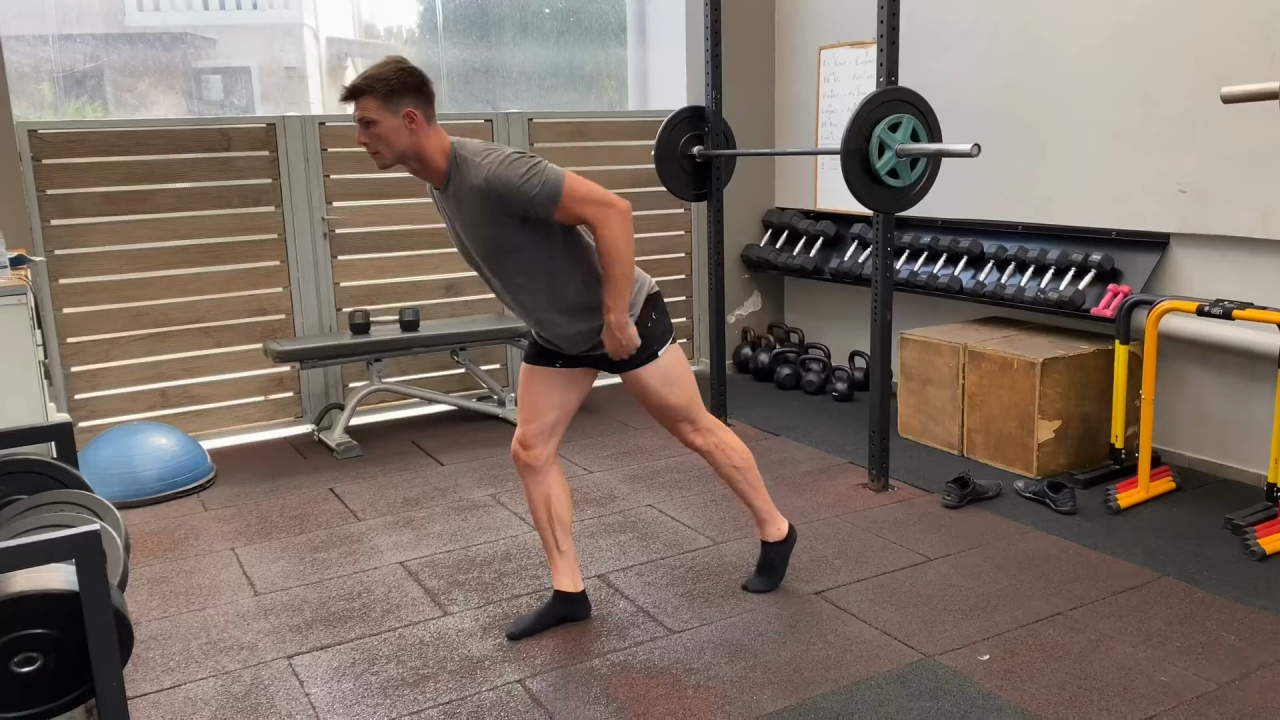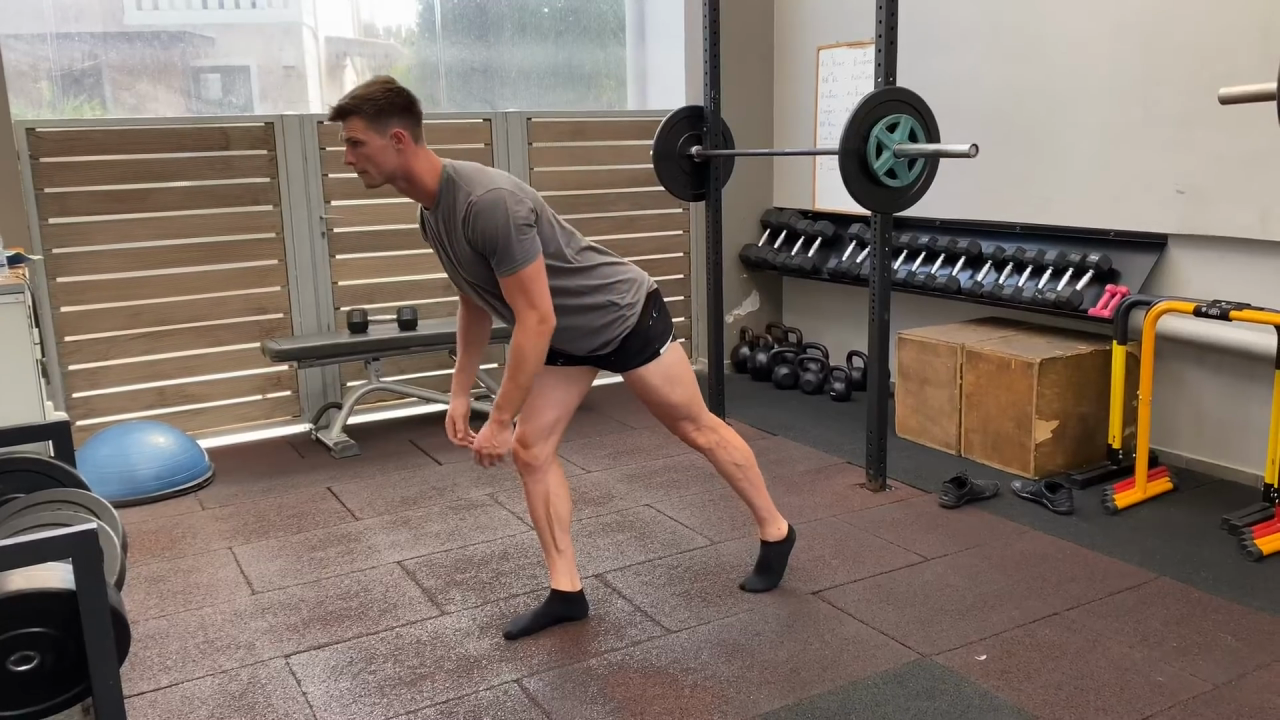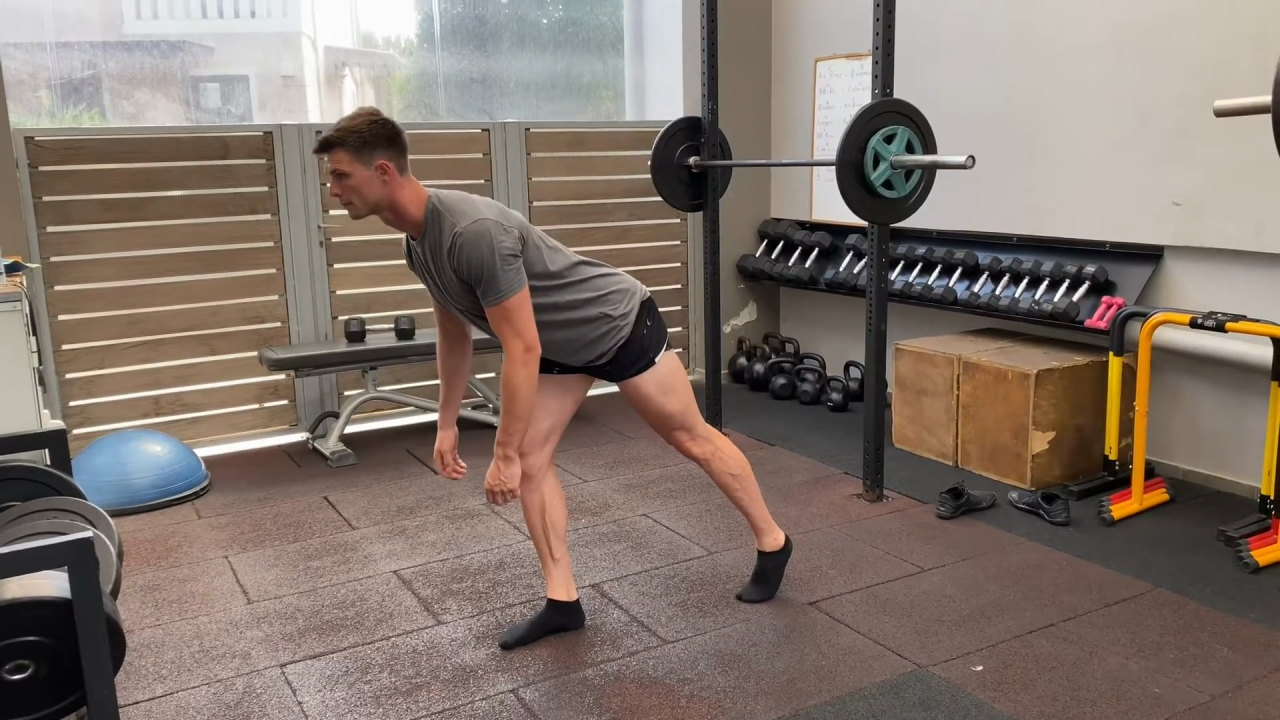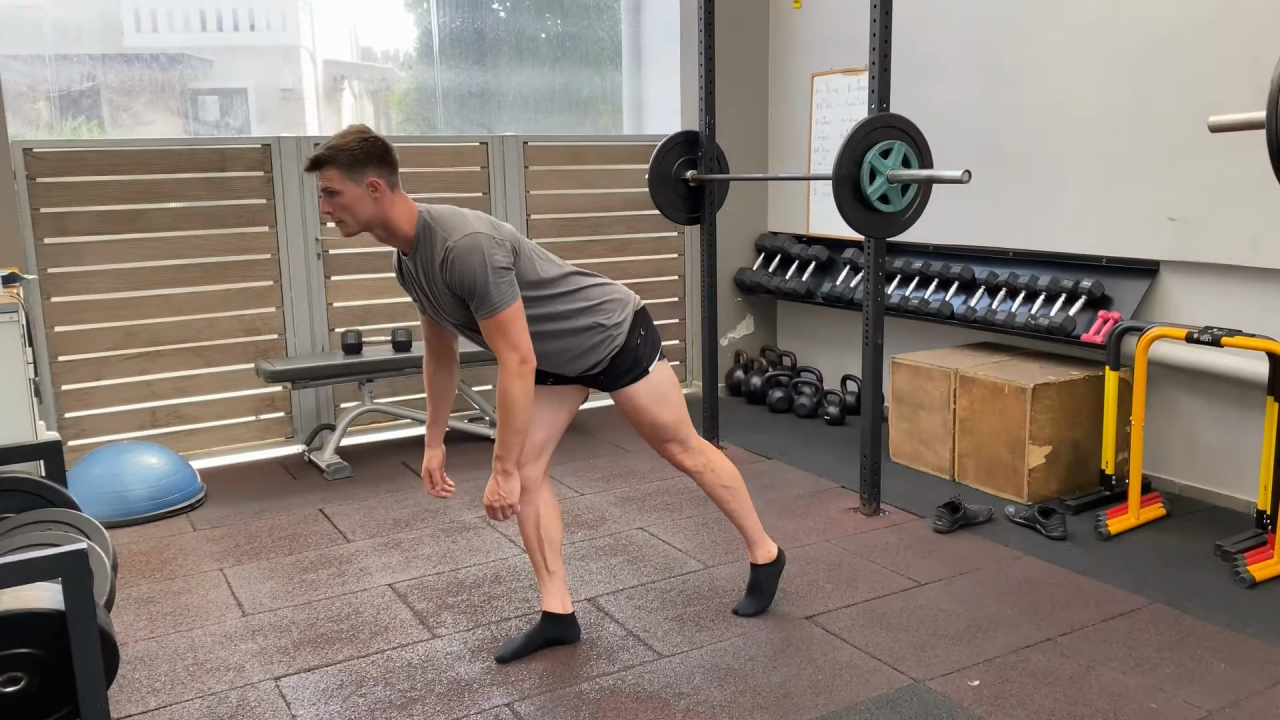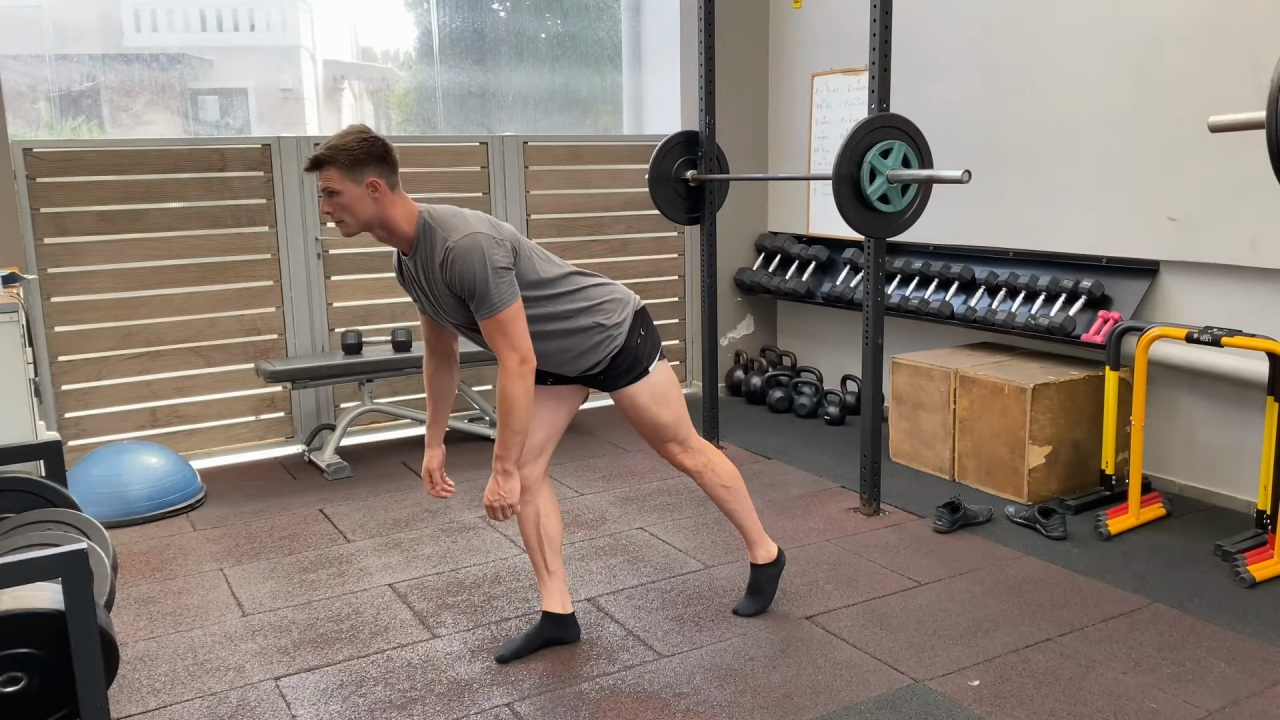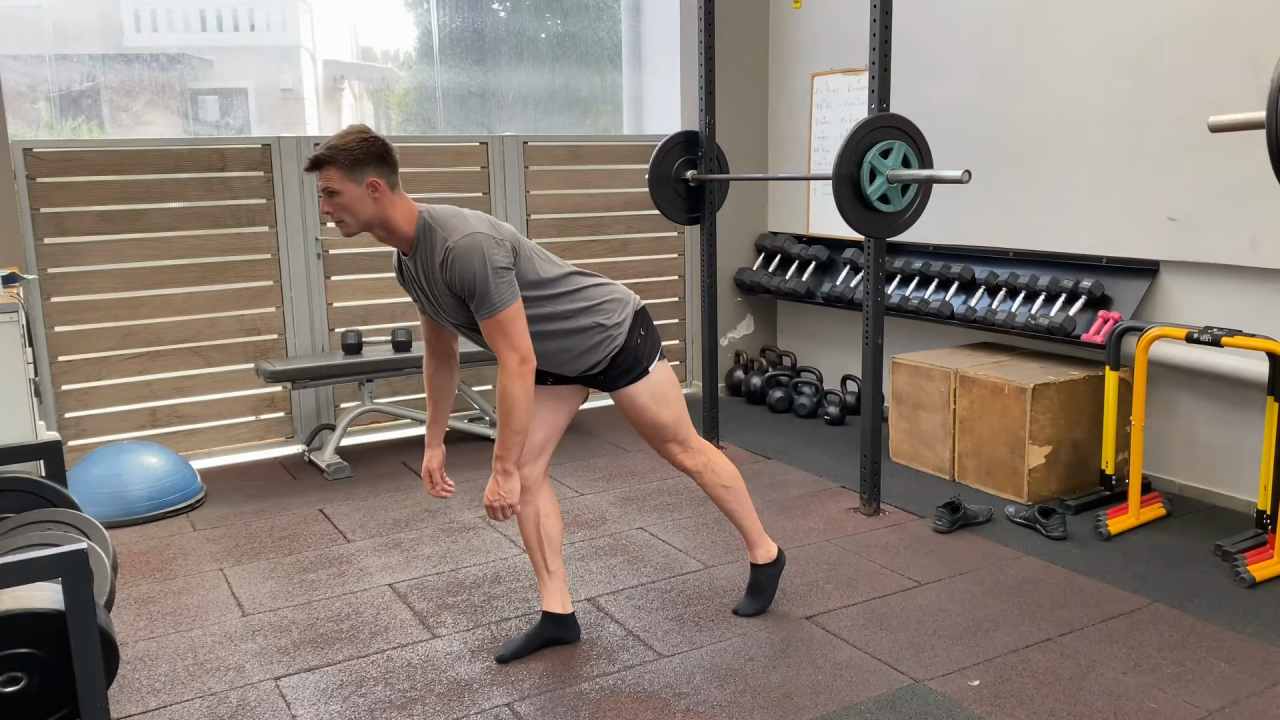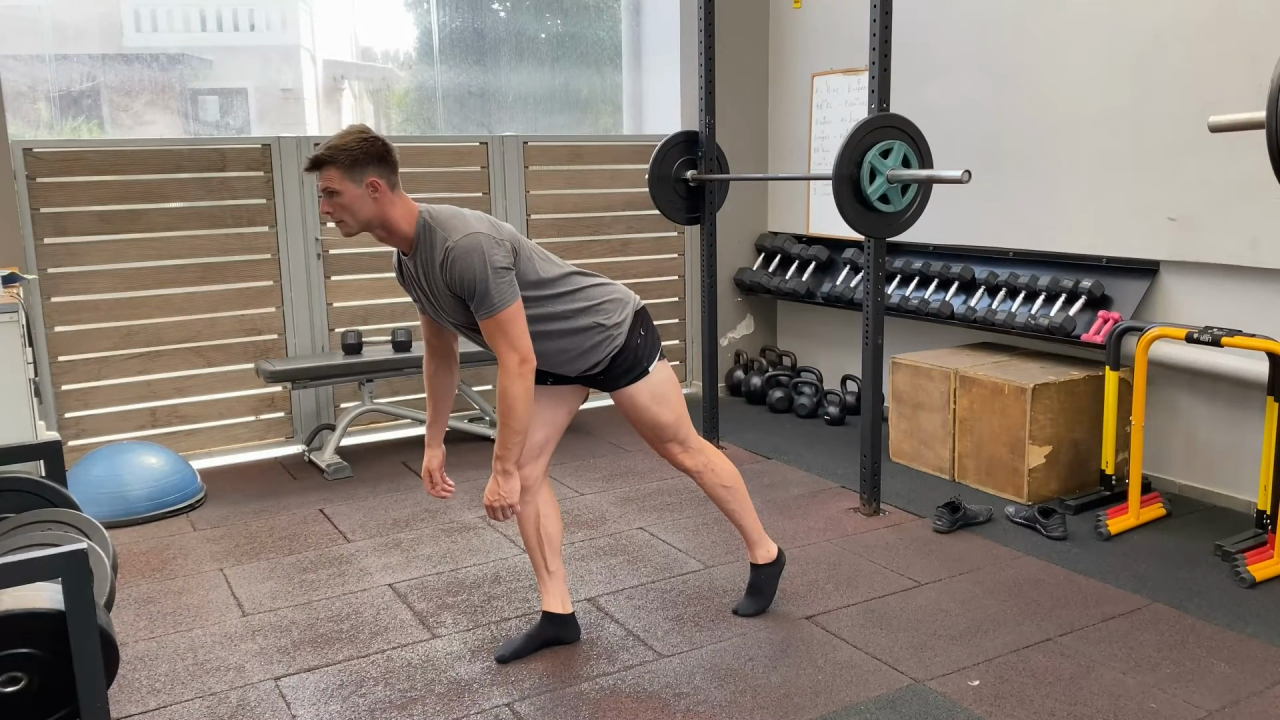
dt=0.7s
person 1, frame 1
left shoulder: (494, 173)
right shoulder: (438, 184)
left elbow: (610, 210)
left wrist: (617, 316)
left hip: (621, 320)
right hip: (557, 331)
left knee: (695, 430)
right knee: (530, 451)
left ankle: (776, 531)
right ankle: (568, 591)
person 1, frame 2
left shoulder: (489, 203)
right shoulder: (431, 211)
left elbow: (536, 320)
right elbow: (476, 303)
left wrist: (501, 422)
right wrist: (460, 394)
left hip: (623, 315)
right hip: (566, 336)
left knee: (697, 428)
right knee: (532, 452)
left ankle: (775, 531)
right ankle: (566, 592)
person 1, frame 3
left shoulder: (475, 233)
right shoulder: (417, 241)
left elbow: (522, 350)
right elbow: (454, 334)
left wrist: (504, 457)
right wrist: (447, 424)
left hip: (619, 324)
right hip: (561, 344)
left knee: (692, 438)
right knee: (531, 461)
left ankle: (772, 542)
right ankle: (562, 601)
person 1, frame 4
left shoulder: (467, 246)
right shoulder: (407, 258)
left elbow: (516, 362)
right elbow: (440, 352)
left wrist: (501, 471)
right wrist: (434, 441)
left hip: (613, 334)
right hip: (555, 355)
left knee: (684, 449)
right knee: (528, 472)
left ankle: (765, 554)
right ankle: (558, 614)
person 1, frame 5
left shoulder: (467, 245)
right shoulder: (406, 259)
left elbow: (517, 362)
right elbow: (441, 354)
left wrist: (501, 470)
right wrist: (434, 442)
left hip: (614, 334)
right hip: (556, 356)
left knee: (684, 450)
right knee: (528, 473)
left ankle: (765, 554)
right ankle: (558, 615)
person 1, frame 6
left shoulder: (467, 246)
right shoulder: (406, 259)
left elbow: (517, 362)
right elbow: (441, 353)
left wrist: (501, 471)
right wrist: (434, 442)
left hip: (614, 334)
right hip: (556, 356)
left knee: (684, 450)
right knee: (527, 473)
left ankle: (764, 554)
right ankle: (558, 615)
person 1, frame 7
left shoulder: (466, 246)
right shoulder: (406, 258)
left elbow: (517, 363)
right elbow: (440, 353)
left wrist: (501, 470)
right wrist: (434, 442)
left hip: (613, 334)
right hip: (556, 357)
left knee: (684, 450)
right knee: (527, 473)
left ankle: (765, 554)
right ankle: (558, 615)
